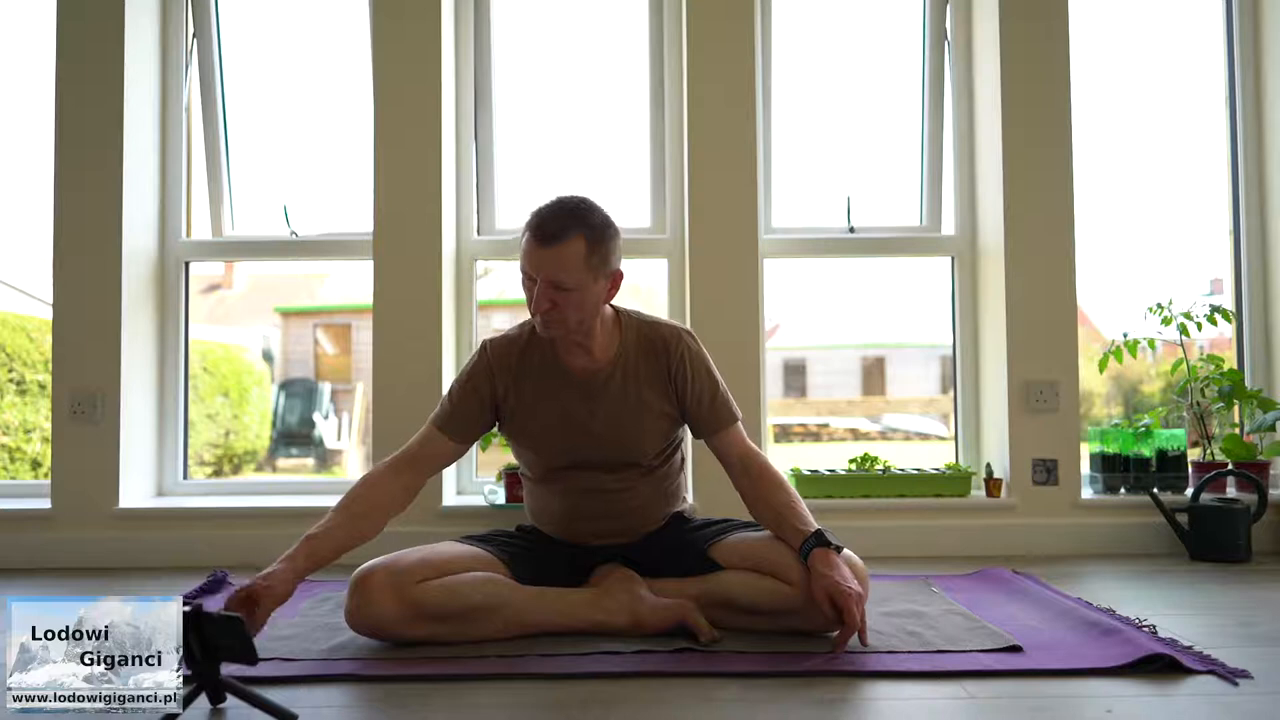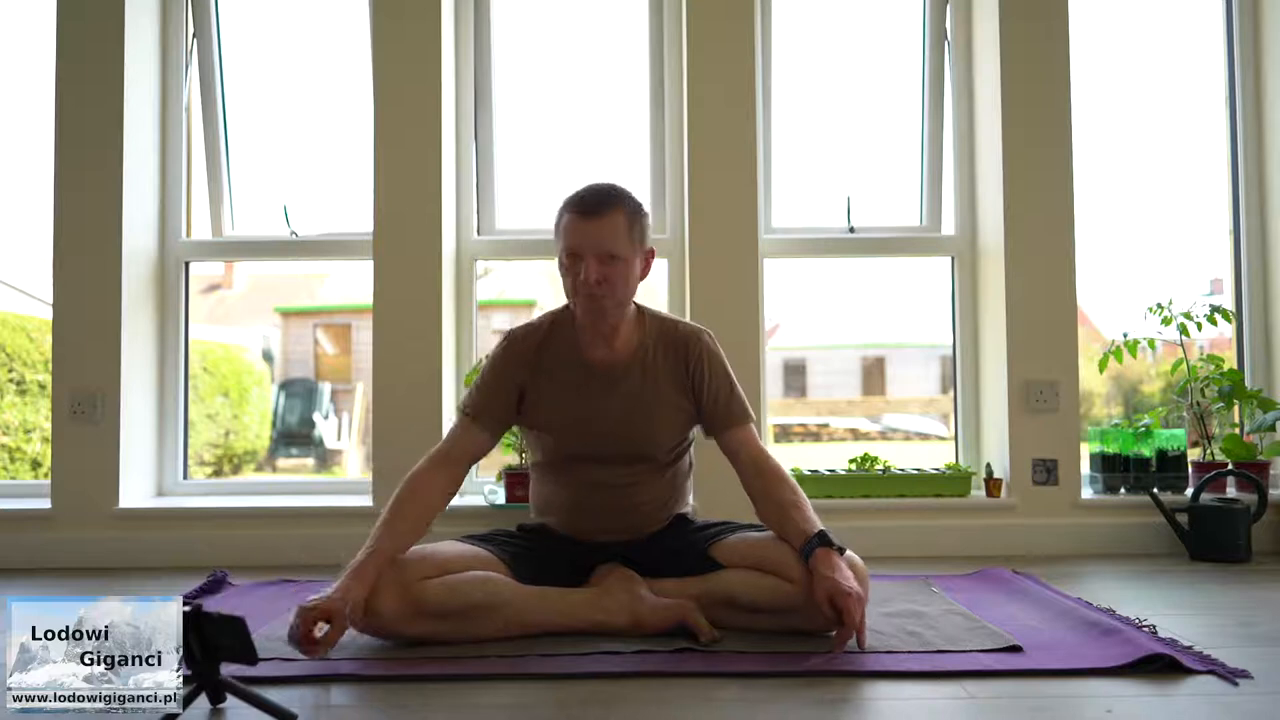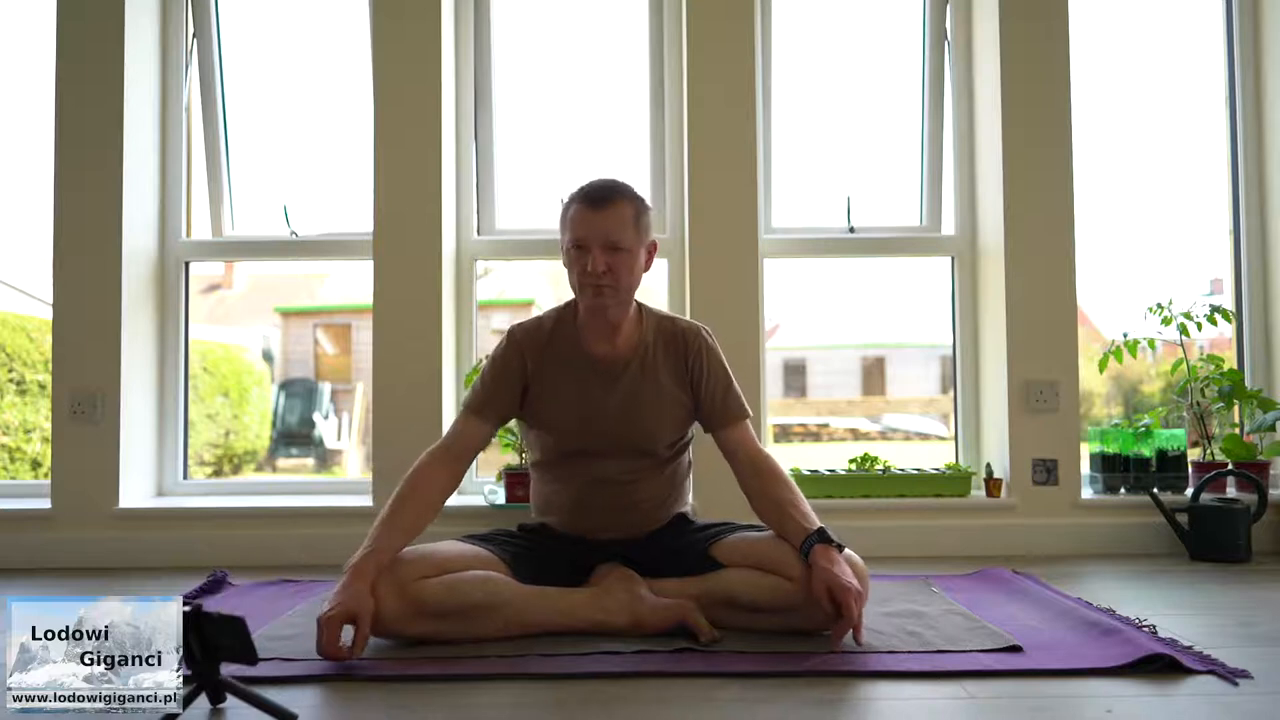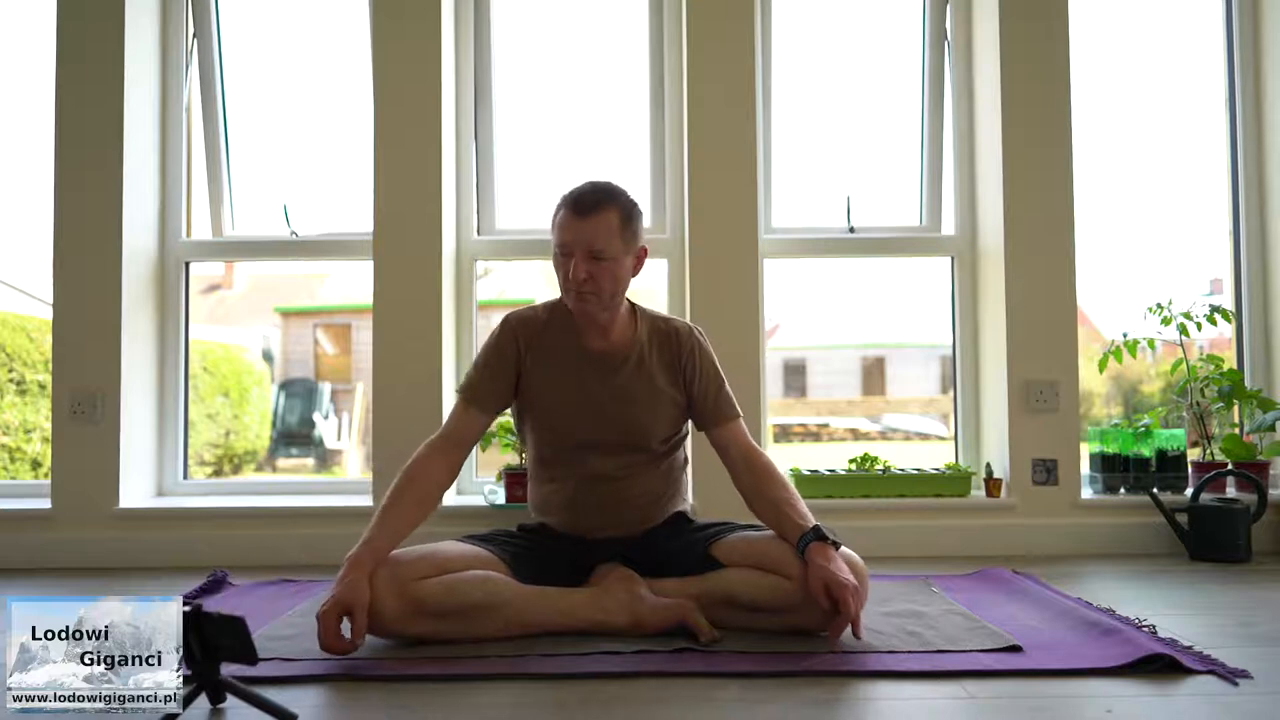
dt=0.4s
person 1, frame 1
left shoulder: (671, 351)
right shoulder: (501, 361)
left elbow: (744, 462)
right elbow: (404, 471)
left wrist: (819, 551)
right wrist: (293, 566)
left hip: (665, 541)
right hip: (547, 548)
left knee: (843, 582)
right knee: (373, 598)
left ankle: (621, 596)
right ankle: (621, 606)
person 1, frame 2
left shoulder: (688, 349)
right shoulder: (523, 350)
left elbow: (755, 463)
right elbow: (445, 466)
left wrist: (822, 553)
right wrist: (354, 579)
left hip: (667, 542)
right hip: (551, 545)
left knee: (845, 578)
right knee: (382, 597)
left ankle: (629, 598)
right ankle: (627, 607)
person 1, frame 3
left shoulder: (688, 347)
right shoulder: (526, 345)
left elbow: (751, 461)
right elbow: (447, 459)
left wrist: (821, 548)
right wrist: (359, 573)
left hip: (668, 542)
right hip: (551, 545)
left knee: (843, 577)
right knee: (388, 594)
left ankle: (622, 595)
right ankle: (620, 605)
person 1, frame 4
left shoulder: (680, 345)
right shoulder: (520, 336)
left elbow: (744, 458)
right elbow: (446, 452)
left wrist: (817, 546)
right wrist: (359, 566)
left hip: (665, 539)
right hip: (551, 544)
left knee: (845, 576)
right knee: (386, 591)
left ankle: (630, 596)
right ankle: (626, 607)
